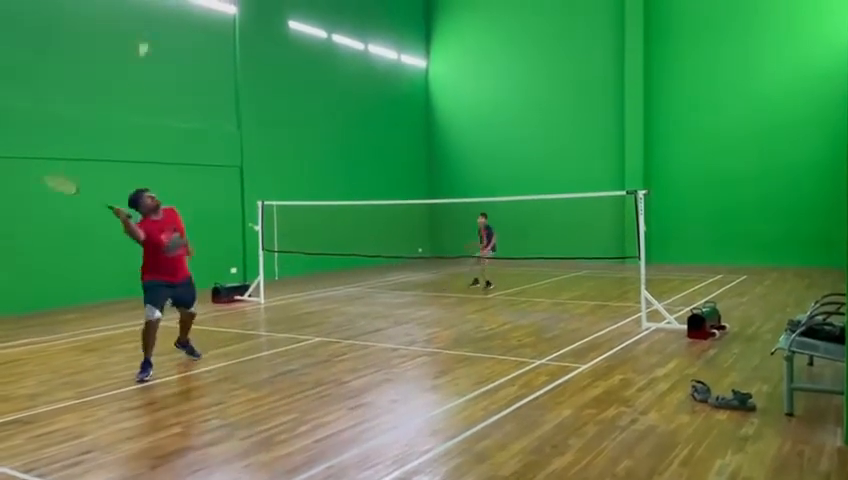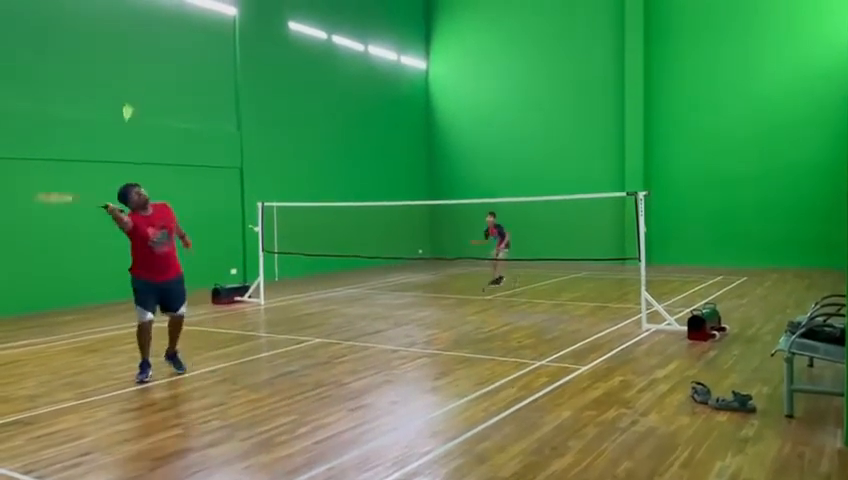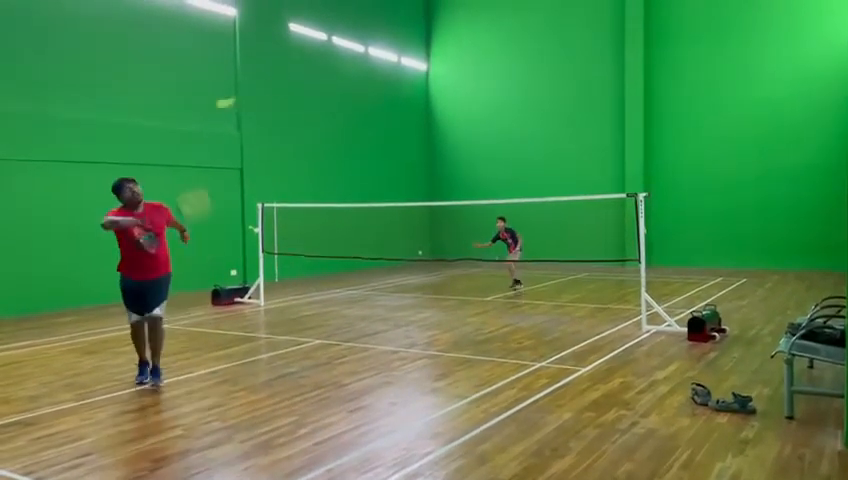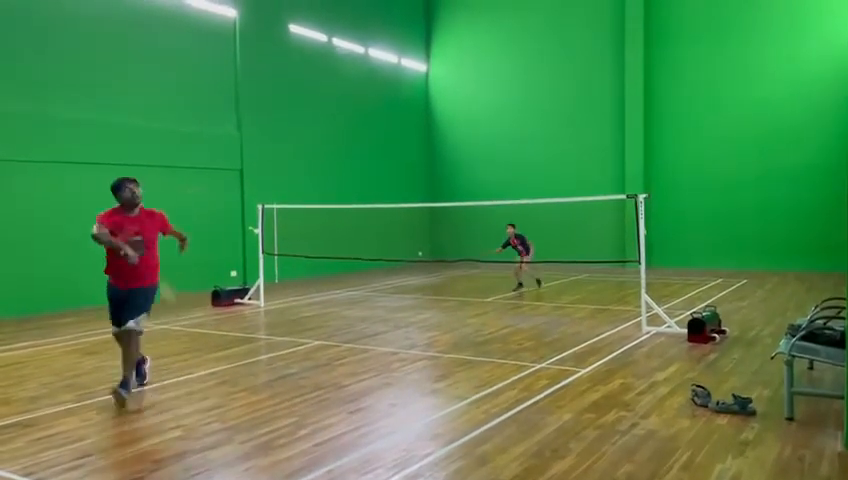
dt=0.1s
person 1, frame 1
left shoulder: (172, 213)
right shoulder: (143, 226)
right elbow: (137, 236)
left wrist: (187, 245)
right wrist: (125, 220)
left hip: (182, 276)
right hip: (155, 280)
left knee: (189, 312)
right knee: (152, 319)
left ankle: (183, 341)
right ankle: (146, 363)
person 1, frame 2
left shoulder: (165, 208)
right shoulder: (128, 219)
right elbow: (124, 223)
left wrist: (184, 237)
right wrist: (115, 213)
left hip: (171, 275)
right hip: (143, 278)
left knee: (178, 315)
right knee: (145, 321)
left ankle: (172, 352)
right ankle: (145, 364)
person 1, frame 3
left shoulder: (159, 210)
right shoulder: (119, 215)
left elbow: (172, 221)
right elbow: (106, 224)
left wrist: (183, 230)
right wrist: (125, 221)
left hip: (159, 276)
right hip: (132, 278)
left knee: (155, 318)
right knee: (137, 322)
left ankle: (156, 367)
right ankle: (143, 363)
person 1, frame 4
left shoulder: (155, 217)
right shoulder: (108, 217)
left elbow: (170, 230)
right elbow: (97, 234)
left wrist: (183, 238)
right wrist: (121, 246)
left hip: (144, 285)
right hip: (118, 284)
left knee: (132, 330)
right knee: (122, 334)
left ankle: (126, 384)
right ankle: (140, 361)
